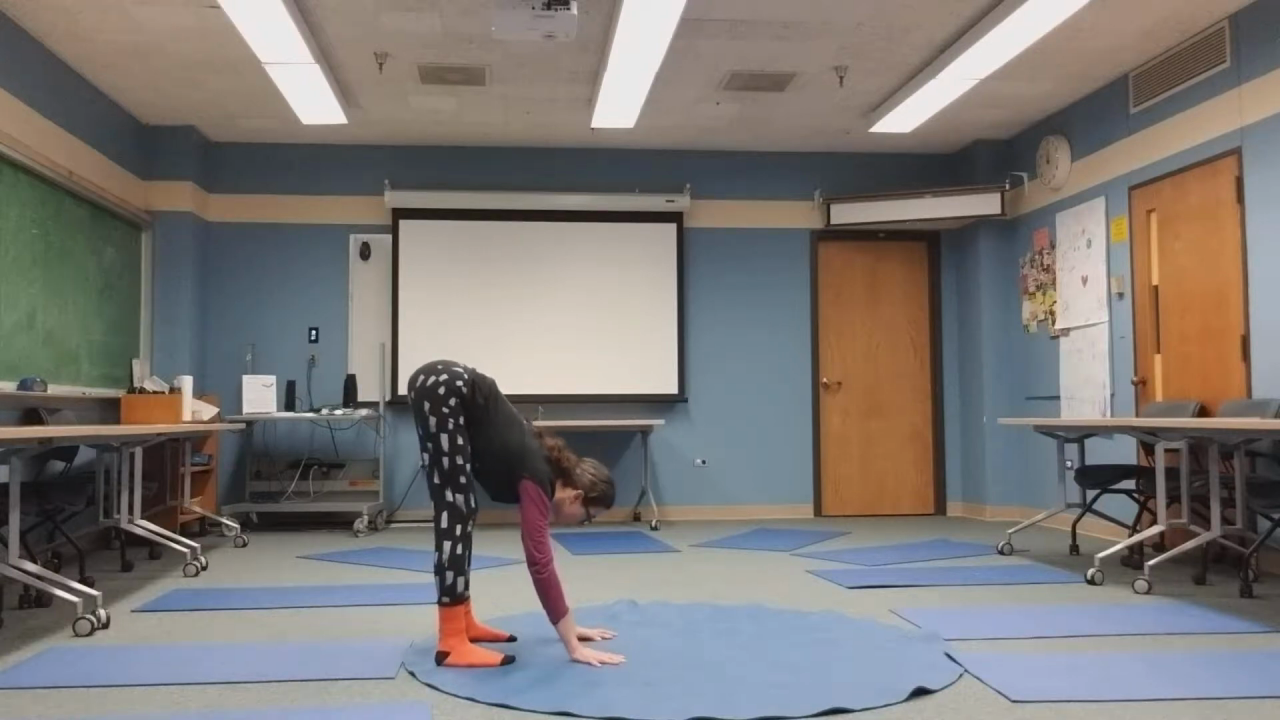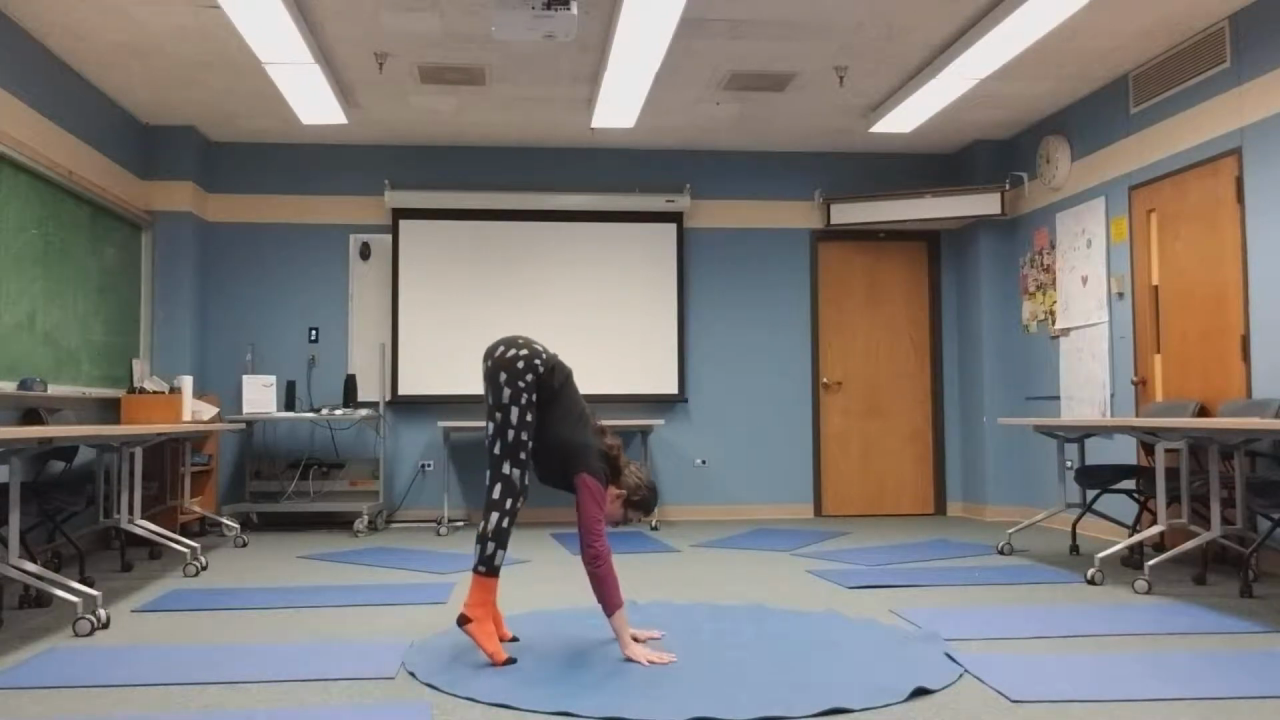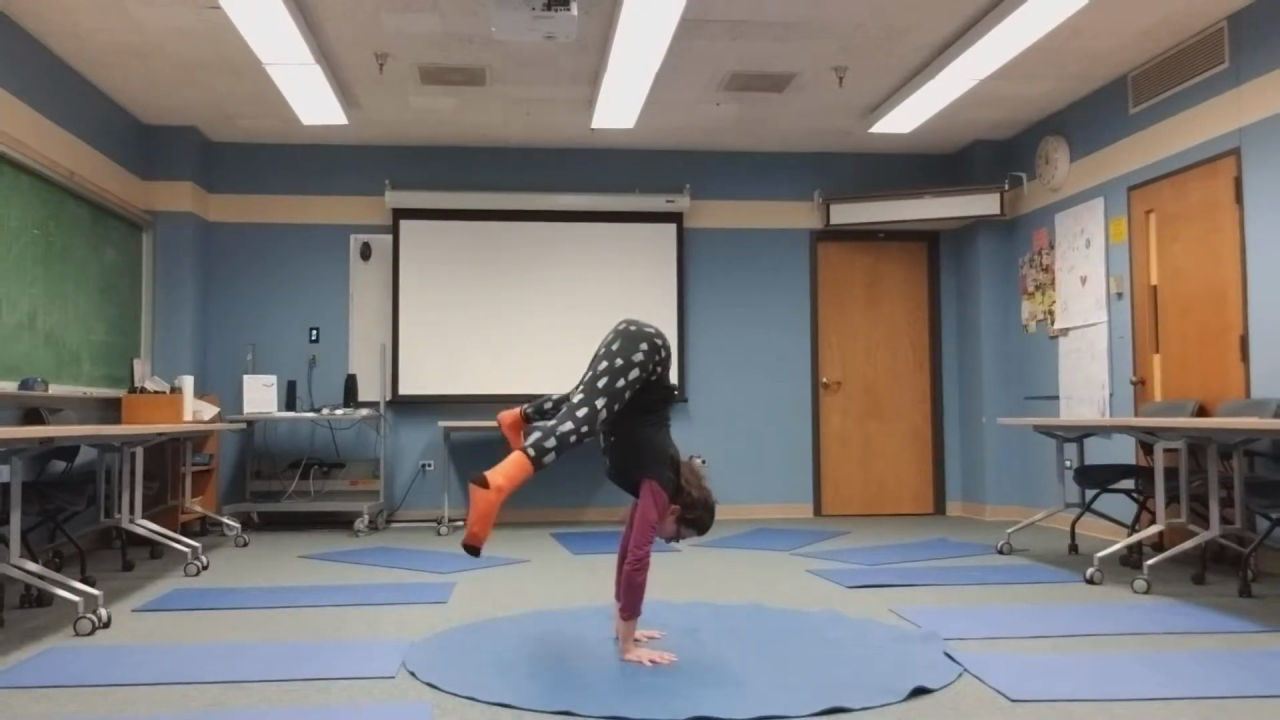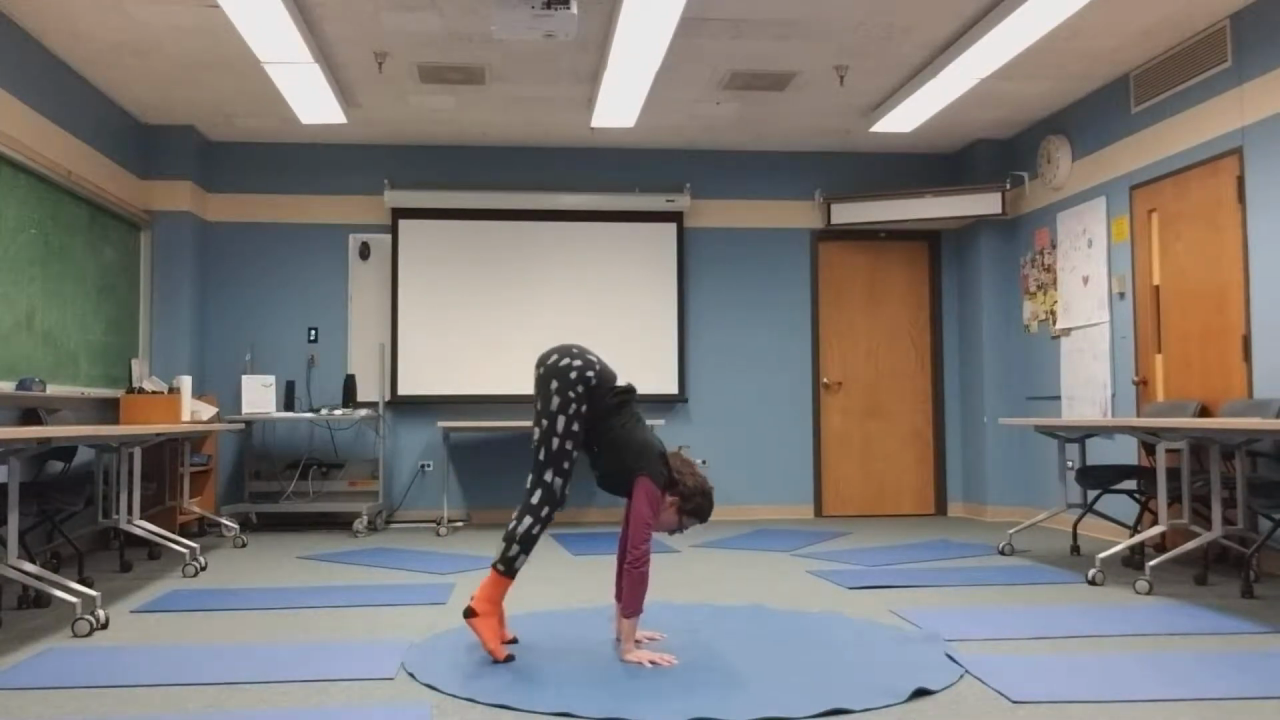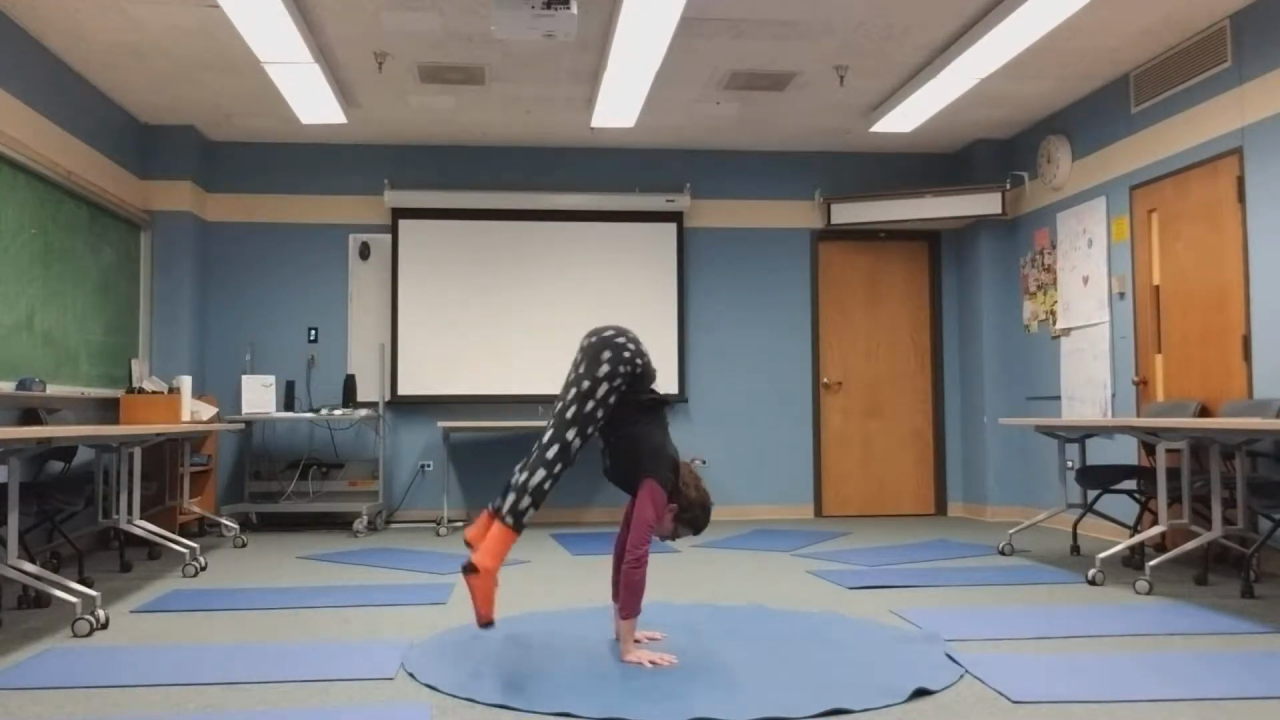
dt=1s
person 1, frame 1
left shoulder: (547, 471)
right shoulder: (537, 477)
left elbow: (540, 559)
right elbow: (540, 562)
left wrist: (569, 627)
right wrist: (573, 647)
left hip: (449, 390)
right hip: (441, 389)
left knee: (460, 512)
right knee: (455, 514)
left ankle: (463, 621)
right ankle: (452, 642)
person 1, frame 2
left shoulder: (595, 466)
right shoulder: (593, 472)
left elbow: (593, 551)
right elbow: (596, 553)
left wrist: (624, 629)
right wrist: (626, 643)
left hip: (524, 367)
right hip: (518, 364)
left knee: (507, 489)
right knee: (509, 490)
left ankle: (485, 607)
right ankle: (478, 610)
person 1, frame 3
left shoulder: (653, 479)
right shoulder: (660, 485)
left elbow: (629, 550)
right elbow: (636, 560)
left wrist: (624, 626)
right wrist: (628, 644)
left knee: (580, 406)
left ankle: (518, 419)
right ankle: (496, 485)
person 1, frame 4
left shoulder: (645, 476)
right shoulder: (652, 481)
left elbow: (628, 549)
right elbow: (637, 558)
left wrist: (625, 629)
right wrist: (628, 647)
right hip: (569, 372)
left knee: (548, 497)
right knee: (546, 497)
right ankle: (485, 605)
person 1, frame 5
left shoulder: (651, 480)
right shoulder: (659, 483)
left elbow: (625, 548)
right elbow: (635, 558)
left wrist: (624, 627)
right wrist: (627, 646)
left ankle: (484, 531)
right ankle: (486, 561)
